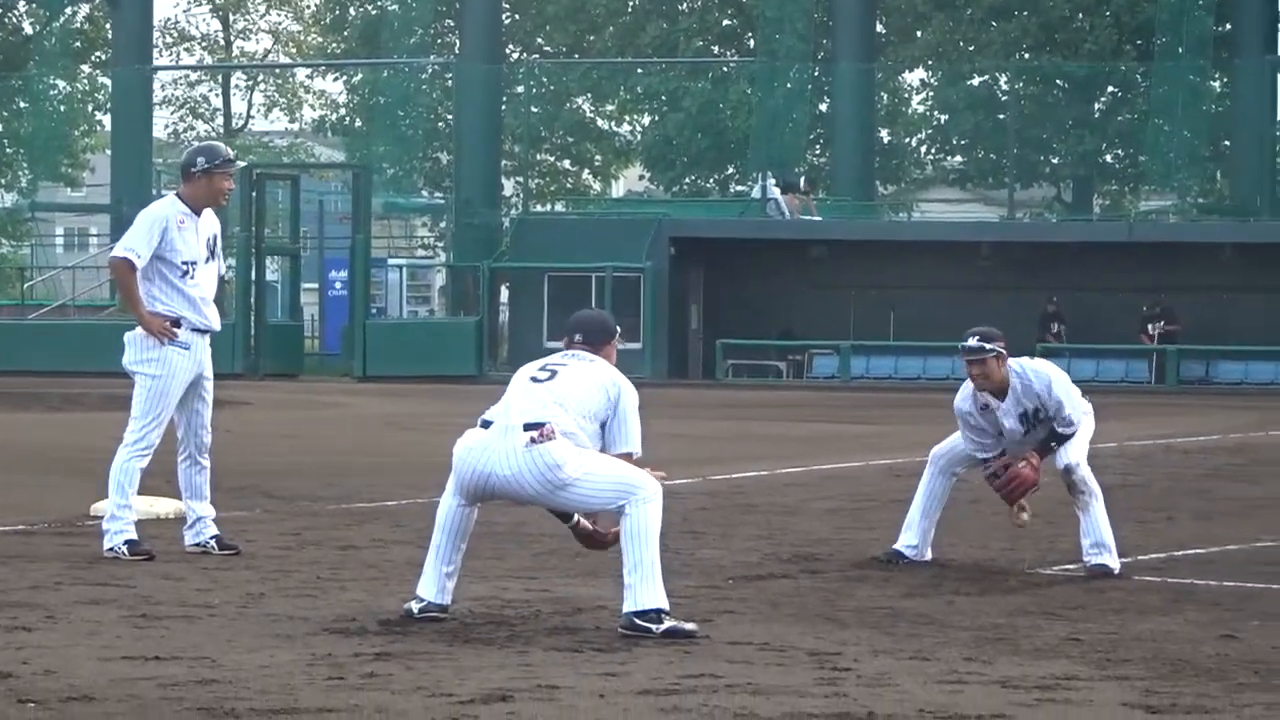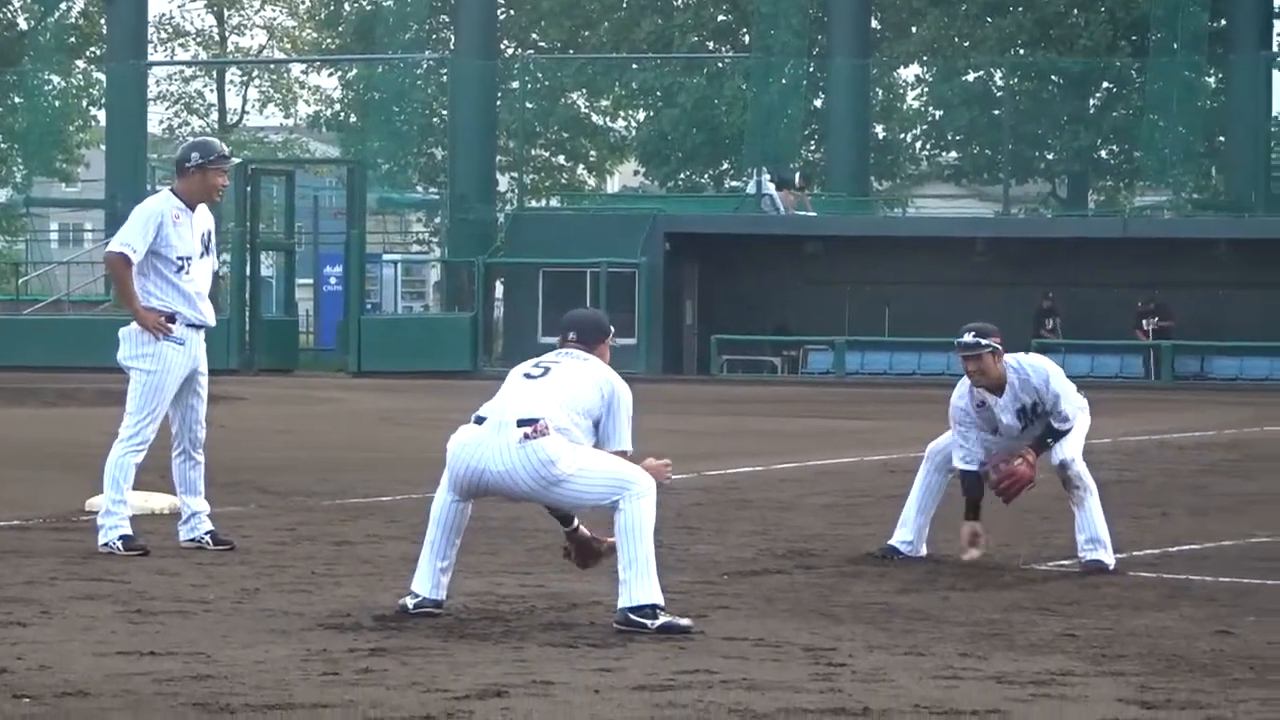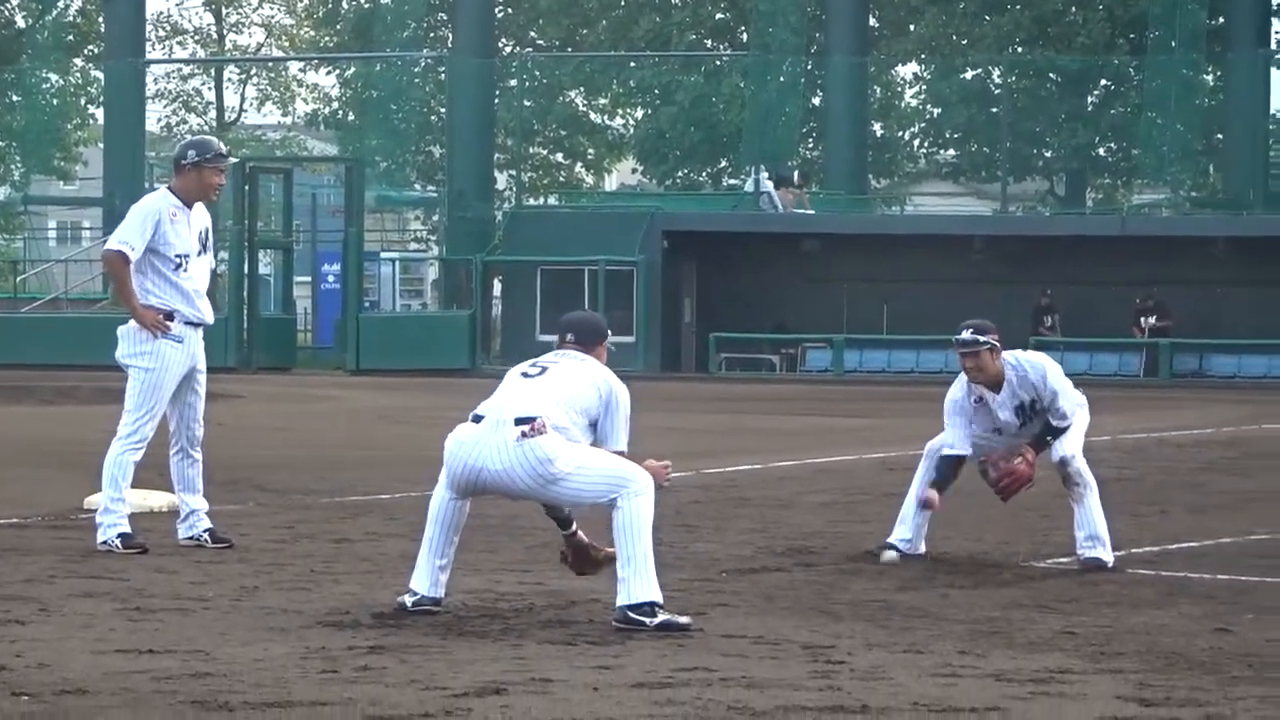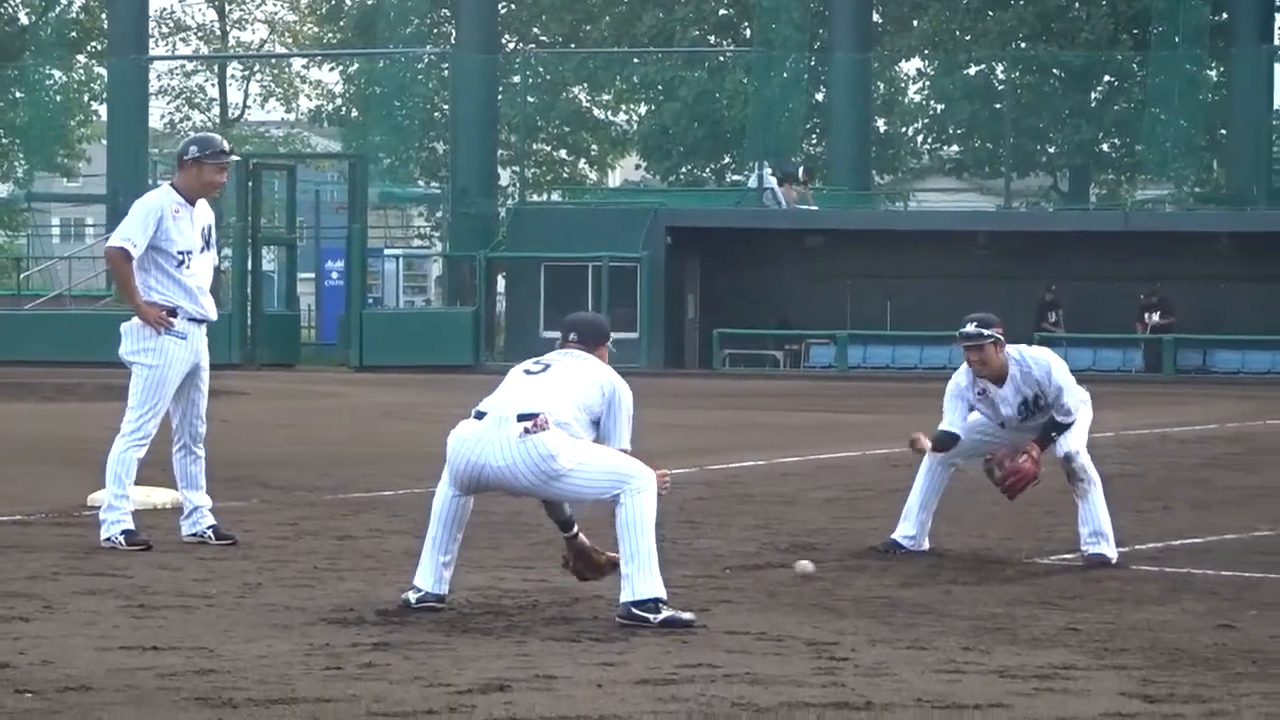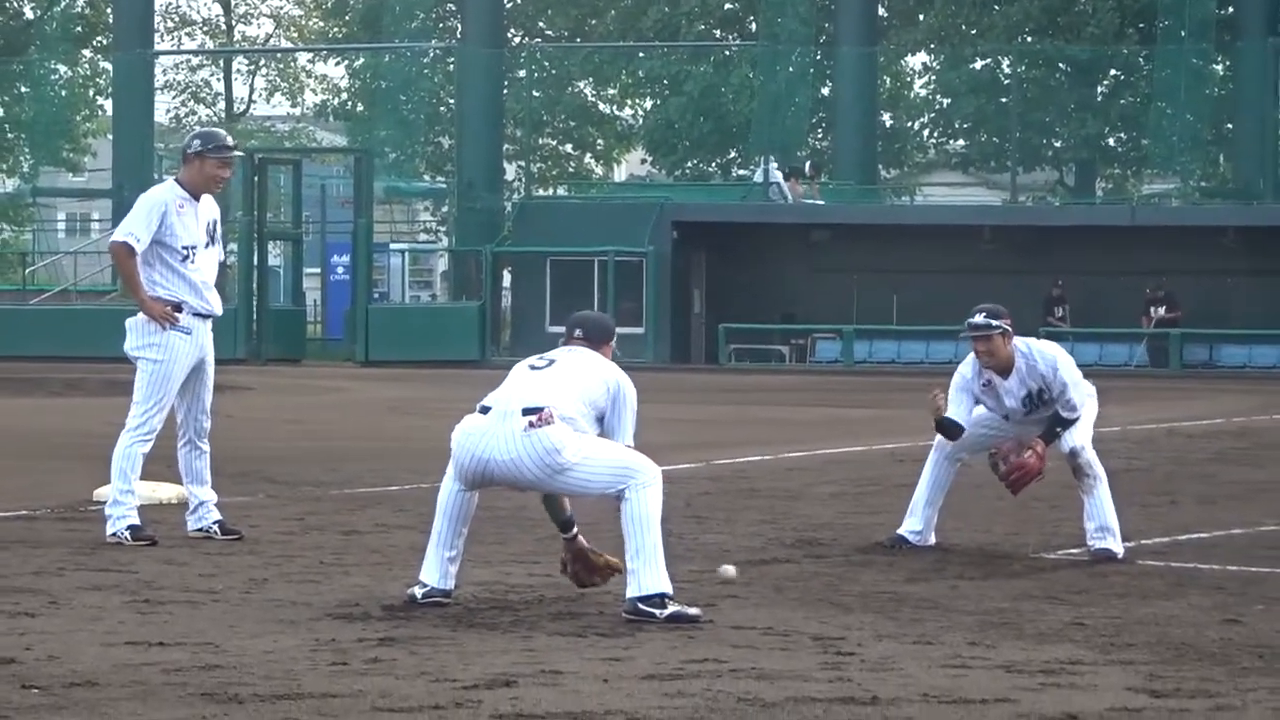
dt=0.1s
person 1, frame 1
left shoulder: (210, 221)
right shoulder: (161, 215)
right elbow: (120, 261)
right wrist: (143, 317)
left hip: (200, 344)
right hip: (167, 345)
left knee: (198, 443)
right knee: (141, 440)
left ankle: (201, 530)
right ankle: (118, 534)
person 1, frame 2
left shoulder: (204, 217)
right shoulder: (157, 210)
right elbow: (115, 256)
right wrist: (138, 312)
left hip: (195, 340)
right hip: (162, 340)
left knee: (192, 439)
right knee: (136, 435)
left ankle: (196, 526)
right ankle: (113, 529)
person 1, frame 3
left shoulder: (201, 215)
right shoulder: (154, 208)
right elbow: (113, 254)
right wrist: (136, 310)
left hip: (193, 337)
right hip: (160, 338)
left knee: (190, 437)
right knee: (134, 433)
left ankle: (194, 523)
right ankle: (111, 527)
person 1, frame 4
left shoulder: (204, 212)
right shoulder: (156, 204)
right elbow: (116, 251)
right wrist: (139, 306)
left hip: (197, 334)
right hip: (163, 335)
left knee: (192, 434)
right knee: (138, 430)
left ankle: (197, 520)
right ankle: (115, 524)
person 1, frame 5
left shoulder: (209, 206)
right shoulder: (160, 199)
right elbow: (120, 245)
right wrist: (144, 301)
left hip: (202, 329)
right hip: (169, 330)
left knee: (197, 429)
right knee: (143, 425)
left ankle: (203, 515)
right ankle: (121, 519)
person 2, frame 1
left shoulder: (529, 368)
right shoulder: (616, 381)
right elbow: (620, 465)
left wrist: (571, 519)
left hip: (478, 451)
right hip: (539, 456)
left knee: (460, 493)
right knee: (644, 491)
left ankle: (430, 598)
right ankle: (645, 614)
person 2, frame 2
left shoulder: (524, 368)
right shoulder: (610, 380)
right elbow: (614, 464)
left wrist: (568, 521)
right wrist: (646, 473)
left hip: (470, 447)
right hip: (531, 452)
left knee: (454, 487)
right knee: (637, 487)
left ankle: (426, 593)
right ankle: (640, 609)
person 2, frame 3
left shoulder: (522, 369)
right shoulder: (607, 380)
right elbow: (612, 464)
right wrist: (647, 473)
left hip: (468, 445)
right hip: (529, 450)
left knee: (451, 484)
right knee: (636, 485)
left ankle: (424, 591)
right ankle: (639, 606)
person 2, frame 4
left shoulder: (524, 368)
right shoulder: (609, 379)
right elbow: (615, 463)
right wrist: (650, 485)
left hip: (471, 443)
right hip: (532, 446)
left knee: (455, 481)
right knee: (638, 481)
left ankle: (428, 588)
right ankle: (642, 603)
person 2, frame 5
left shoulder: (526, 365)
right shoulder: (614, 375)
right elbow: (619, 461)
left wrist: (568, 532)
left hip: (476, 436)
right hip: (537, 441)
left knee: (460, 476)
right knee: (643, 476)
left ankle: (433, 583)
right ankle: (648, 598)
person 3, frame 1
left shoulder: (1042, 376)
right shoulder: (966, 402)
left elbow: (1069, 423)
right elbow: (988, 454)
left wrist: (1037, 455)
left hip: (1066, 421)
right hip: (1010, 434)
left knee: (1072, 466)
right knee: (941, 459)
left ankle: (1101, 557)
right ankle: (911, 547)
person 3, frame 2
left shoulder: (1039, 372)
right shoulder: (963, 399)
left elbow: (1064, 418)
right elbow: (968, 460)
left wrist: (1032, 452)
right wrist: (972, 518)
left hip: (1062, 417)
right hip: (1004, 430)
left knee: (1067, 461)
right knee: (937, 454)
left ankle: (1096, 553)
right ankle: (907, 543)
person 3, frame 3
left shoulder: (1037, 368)
right shoulder: (959, 395)
left elbow: (1063, 416)
right elbow: (955, 451)
left wrist: (1032, 450)
right wrist: (935, 490)
left hip: (1061, 414)
right hip: (1003, 428)
left knee: (1068, 458)
right knee: (935, 452)
left ankle: (1095, 551)
right ankle: (906, 541)
person 3, frame 4
left shoulder: (1040, 364)
right shoulder: (962, 382)
left elbow: (1066, 412)
right elbow: (950, 436)
left wrist: (1037, 445)
right wrist: (931, 443)
left hip: (1064, 411)
right hip: (1004, 422)
left knee: (1072, 454)
right knee: (938, 451)
left ankle: (1099, 547)
right ankle: (910, 537)
person 3, frame 5
left shoulder: (1047, 358)
right shoulder: (967, 374)
left elbow: (1071, 408)
right elbow: (955, 428)
left wrist: (1042, 442)
right wrist: (941, 419)
left hip: (1070, 405)
right hip: (1010, 415)
left knee: (1077, 448)
right knee: (946, 446)
left ankle: (1105, 541)
right ankle: (915, 532)
